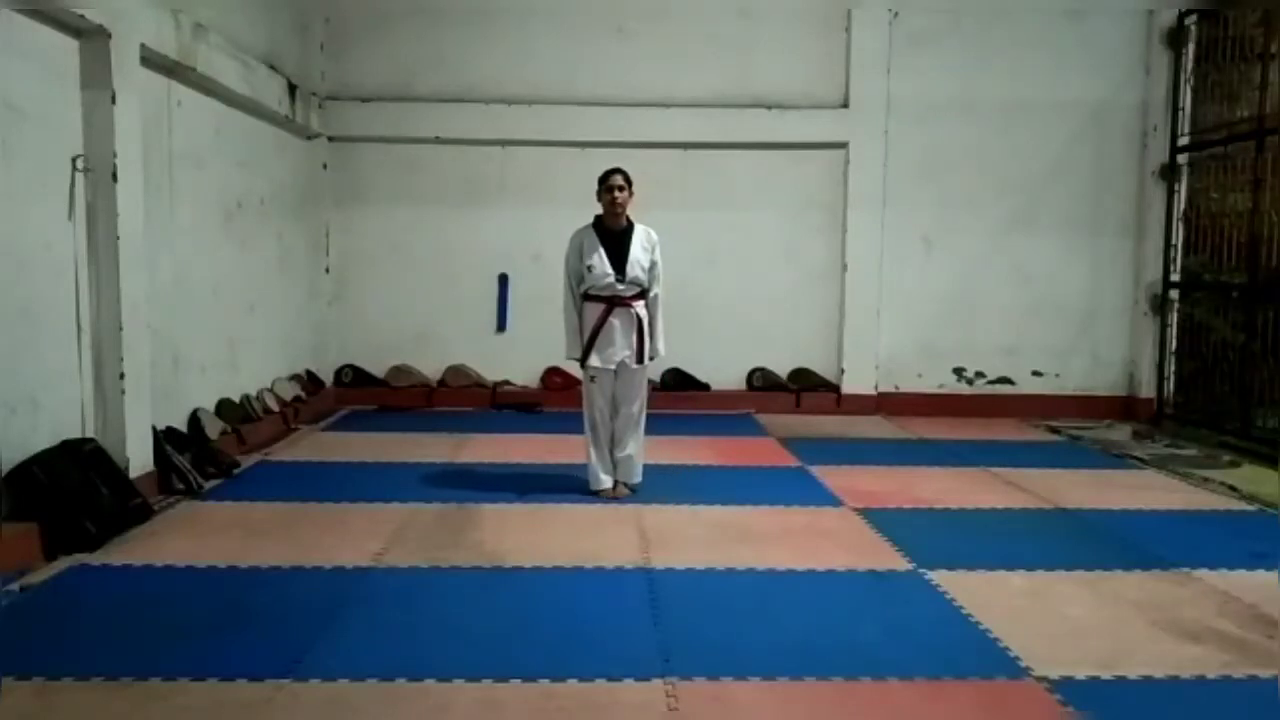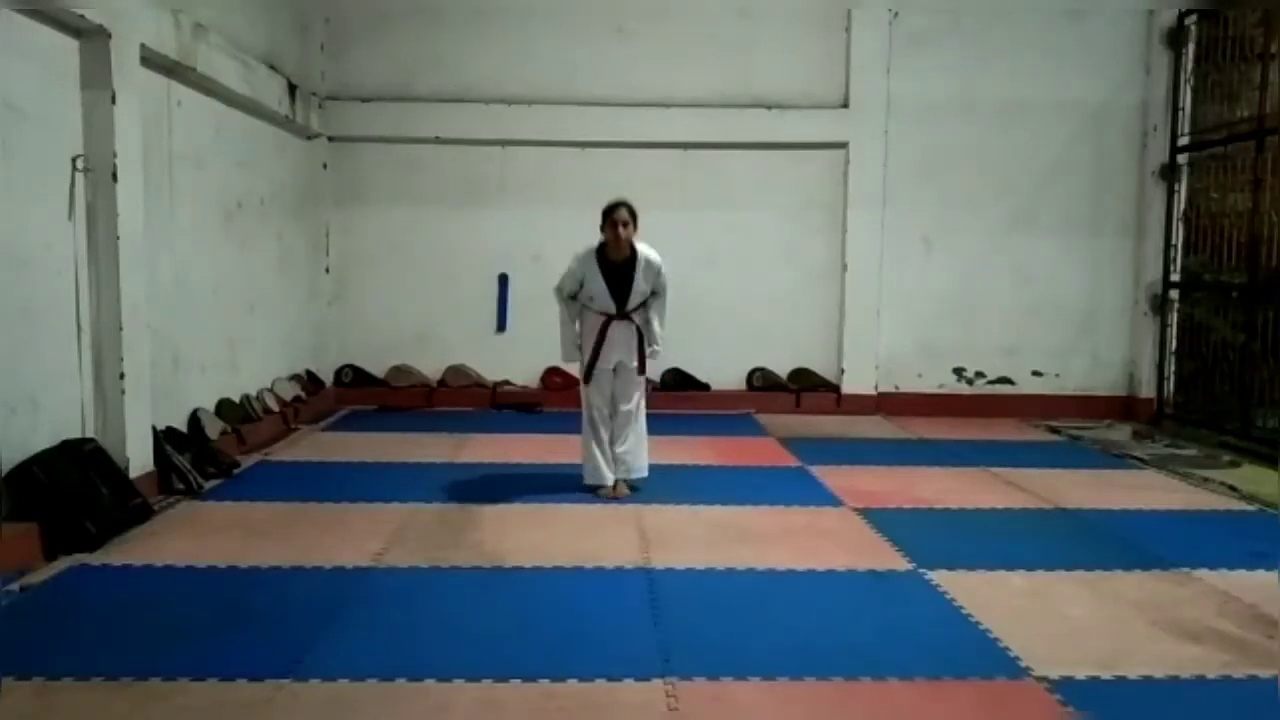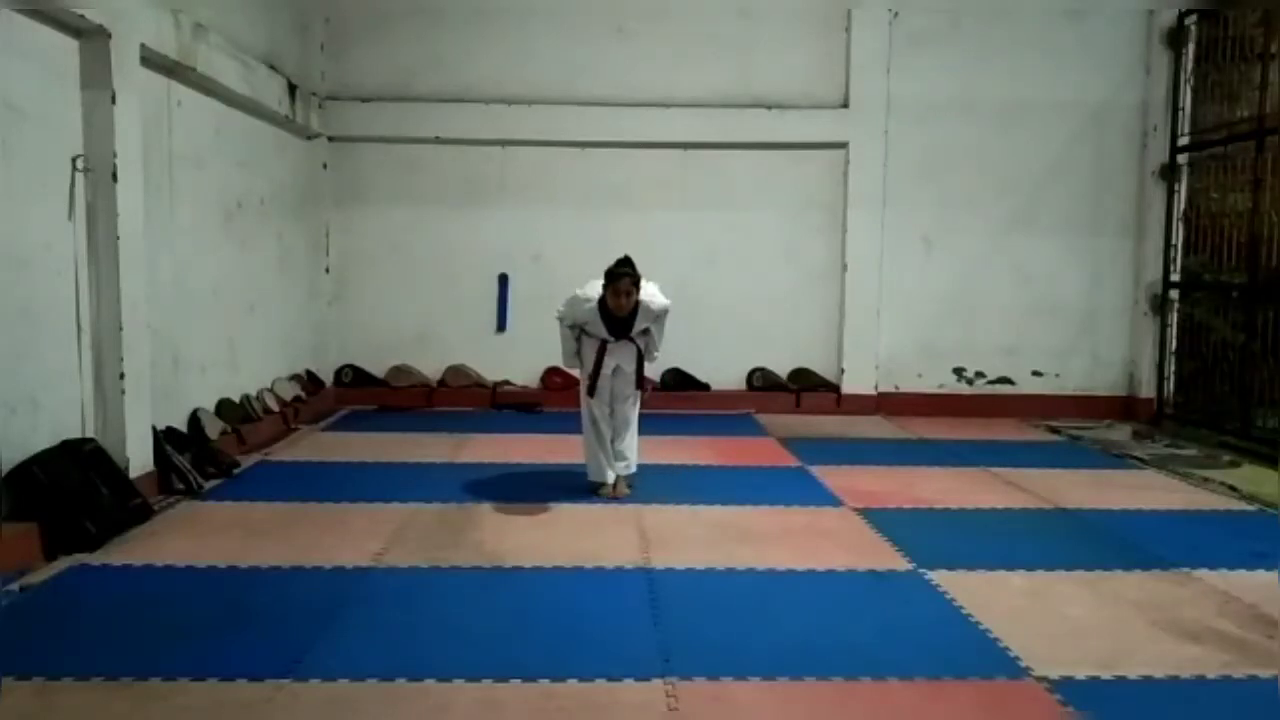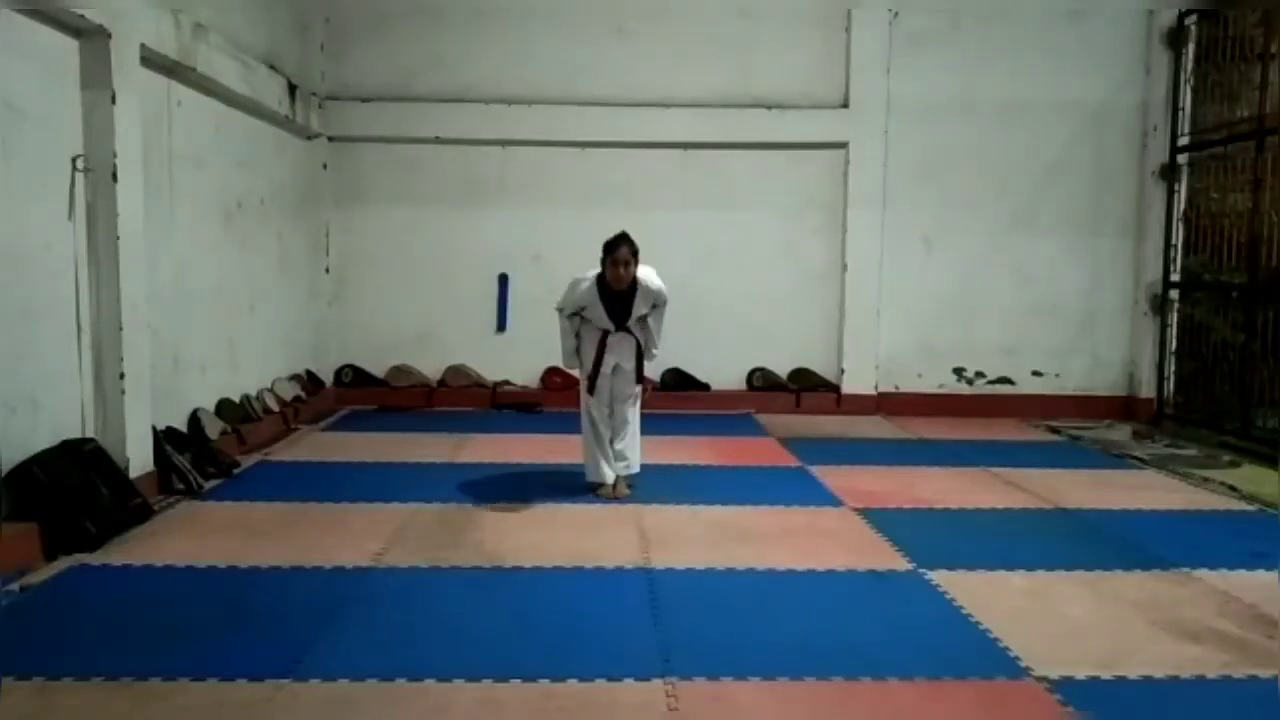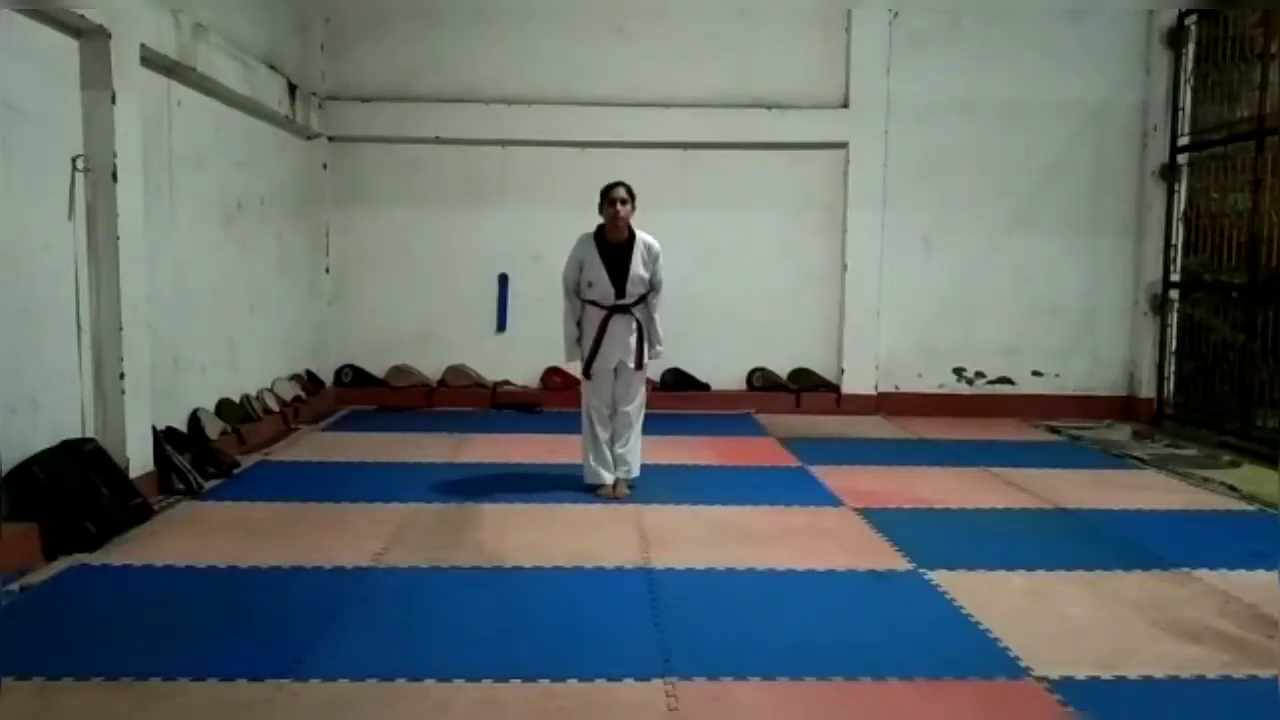
dt=0.4s
person 1, frame 1
left shoulder: (647, 237)
right shoulder: (582, 239)
left elbow: (654, 291)
right elbow: (571, 292)
left wrist: (655, 341)
right wrist: (575, 343)
left hip: (634, 327)
right hip: (597, 328)
left knee: (631, 408)
right knee: (598, 408)
left ankle: (625, 476)
right ankle: (603, 478)
person 1, frame 2
left shoulder: (650, 261)
right shoulder: (585, 262)
left elbow: (658, 295)
right elbow: (564, 295)
left wrist: (653, 337)
right wrist: (571, 343)
left hip: (632, 334)
right hip: (596, 335)
left knee: (630, 405)
right knee: (597, 406)
left ankle: (625, 474)
right ankle: (603, 476)
person 1, frame 3
left shoulder: (652, 303)
right shoulder: (585, 303)
right elbow: (565, 319)
left wrist: (651, 347)
right wrist: (573, 357)
left hip: (630, 347)
right hip: (595, 347)
left knee: (626, 407)
right knee: (597, 408)
left ankle: (621, 474)
right ankle: (605, 475)
person 1, frame 4
left shoulder: (651, 285)
right shoulder: (584, 286)
left elbow: (659, 306)
right elbow: (564, 312)
left wrist: (650, 345)
right wrist: (572, 354)
left hip: (630, 343)
right hip: (595, 343)
left knee: (627, 406)
right knee: (597, 407)
left ankle: (622, 473)
right ankle: (604, 476)
person 1, frame 5
left shoulder: (649, 247)
right shoulder: (584, 246)
left elbow: (655, 293)
right elbow: (570, 294)
left wrist: (655, 341)
right wrist: (573, 343)
left hip: (632, 330)
right hip: (597, 328)
left knee: (630, 406)
right knee: (597, 406)
left ankle: (623, 474)
right ankle: (602, 475)
